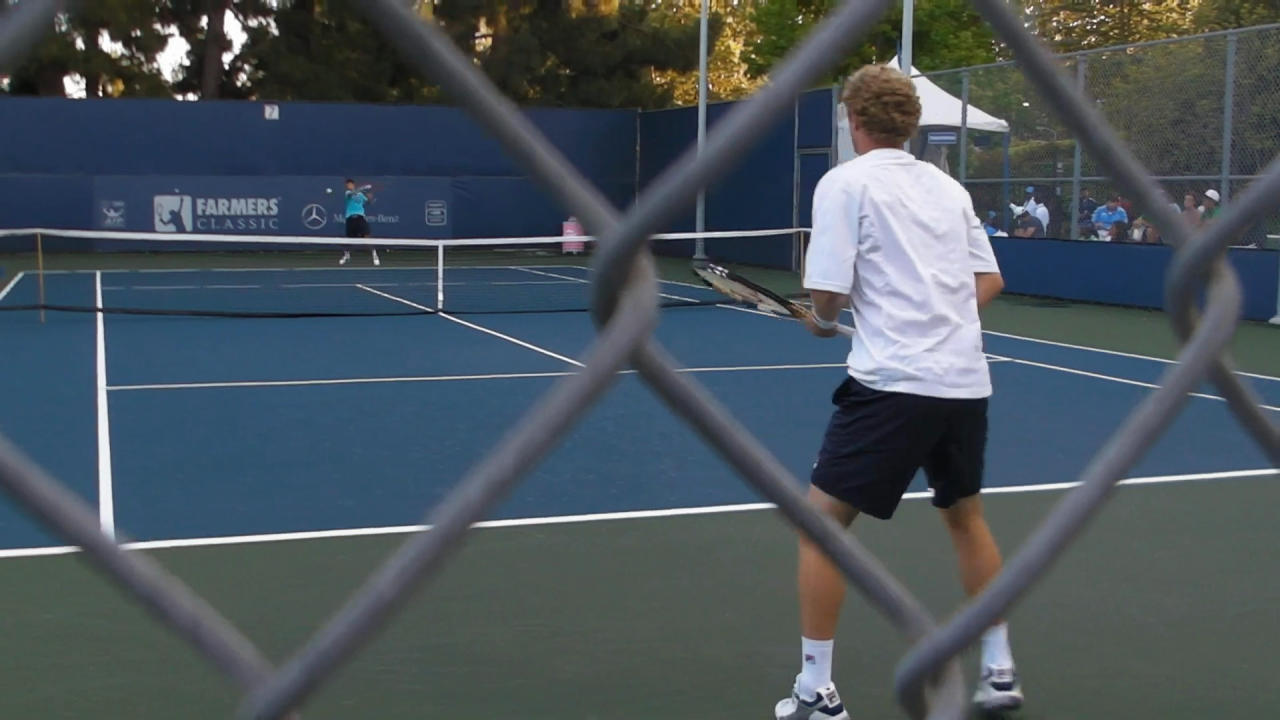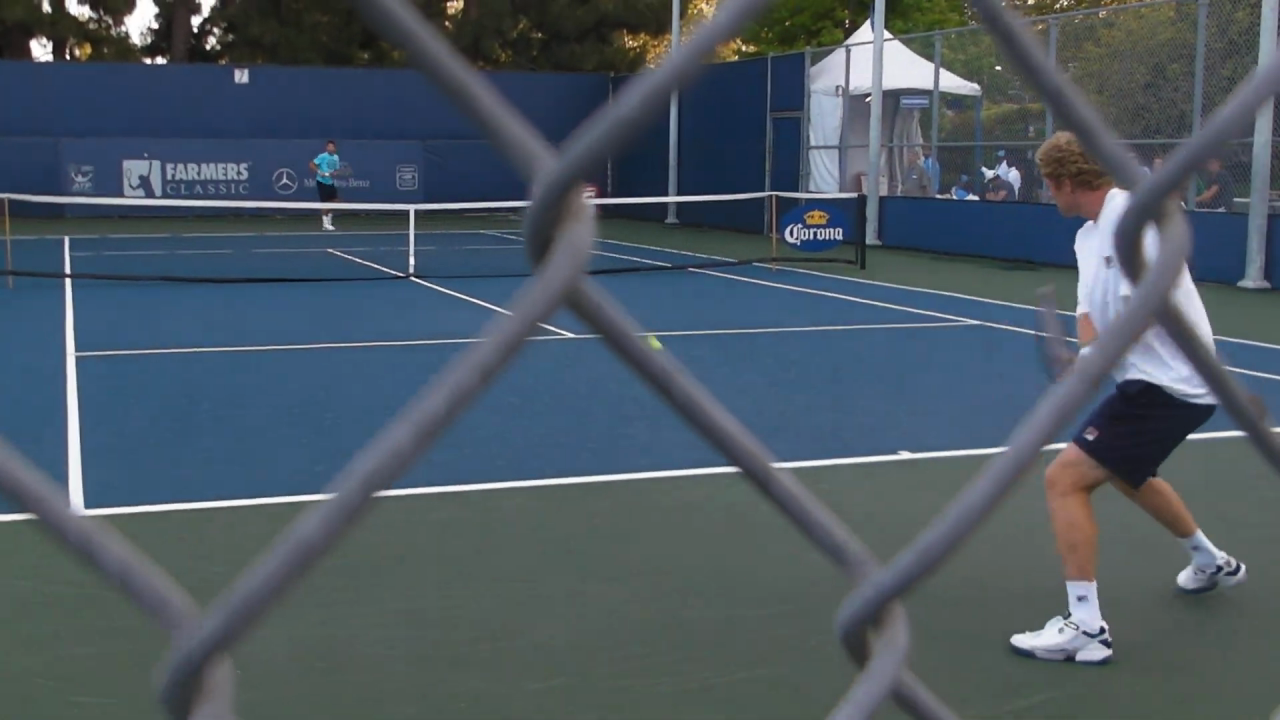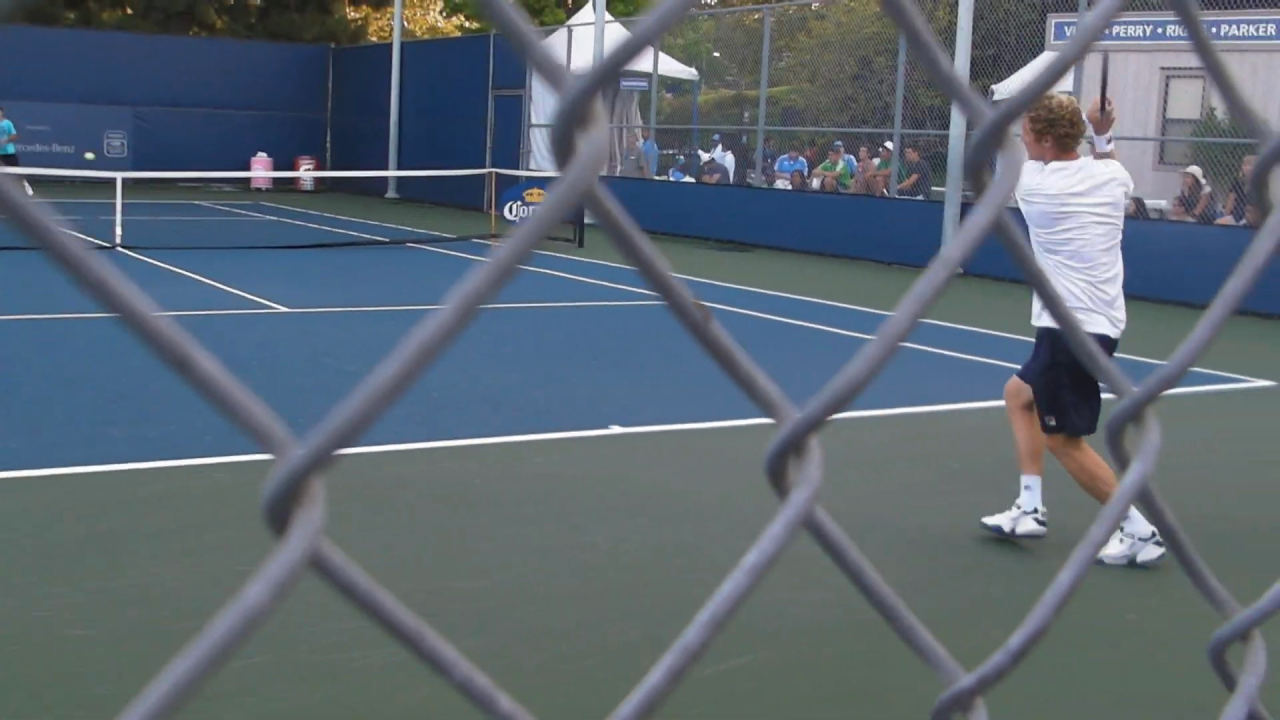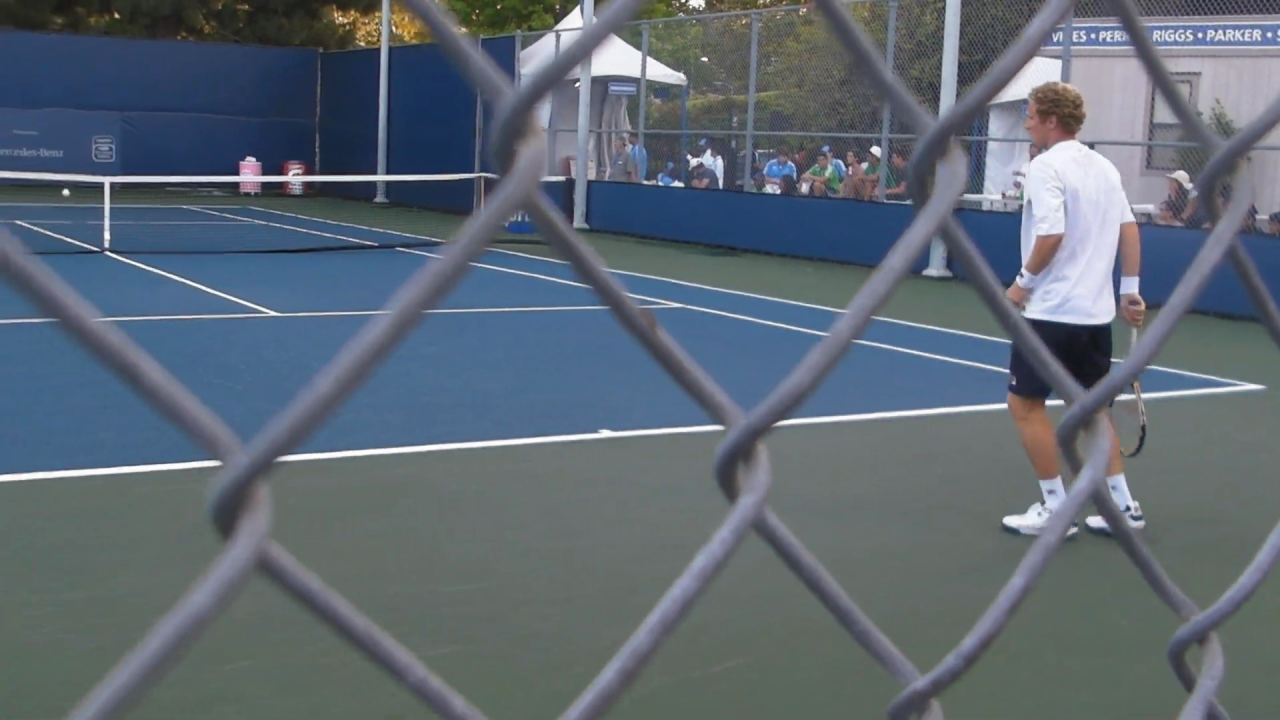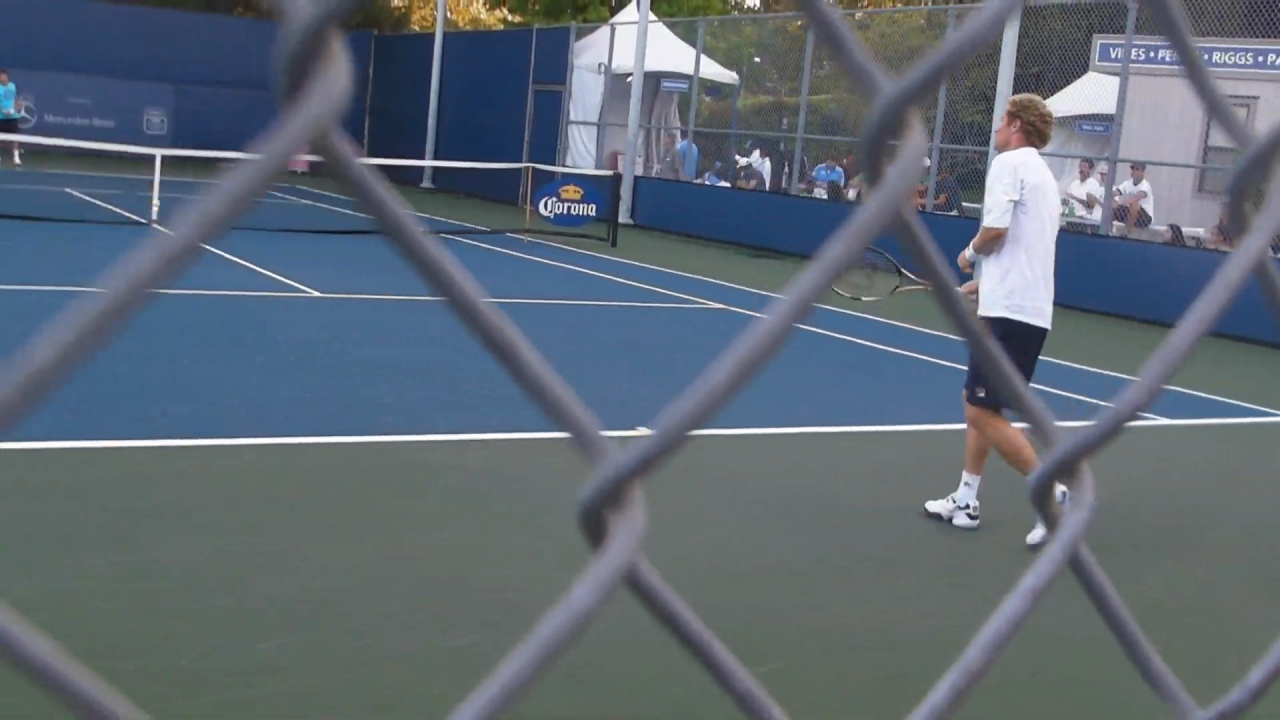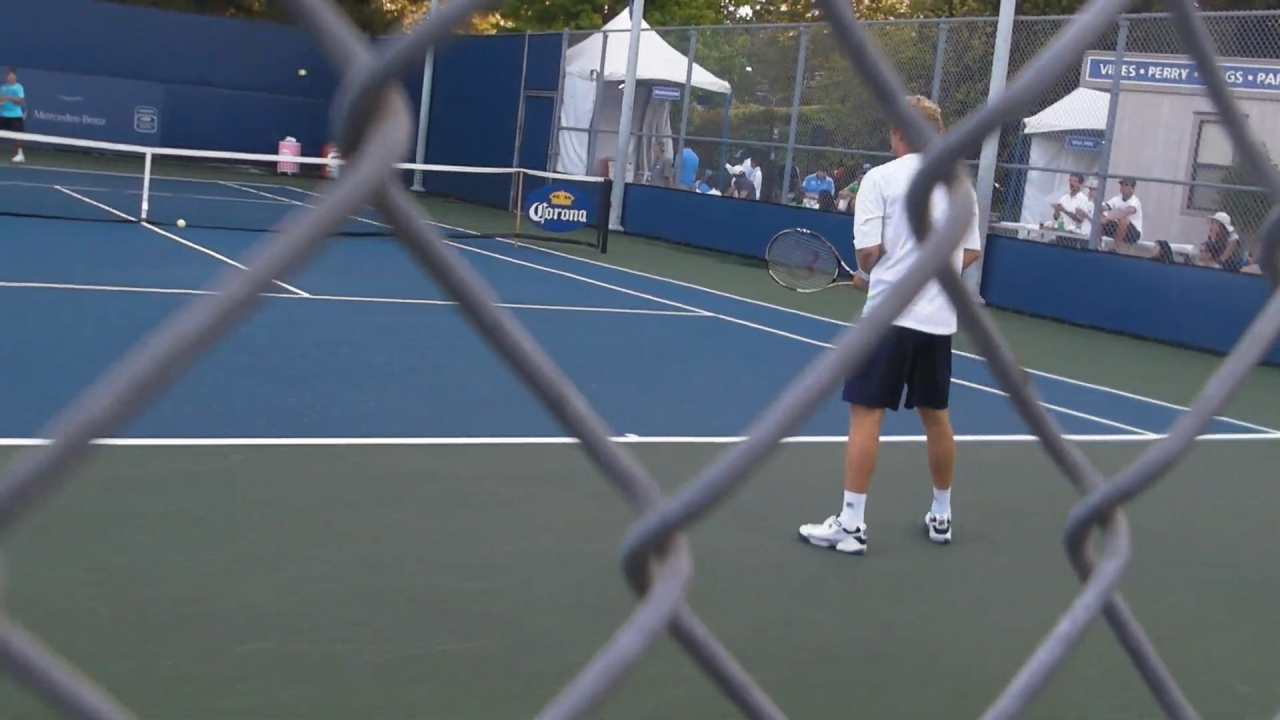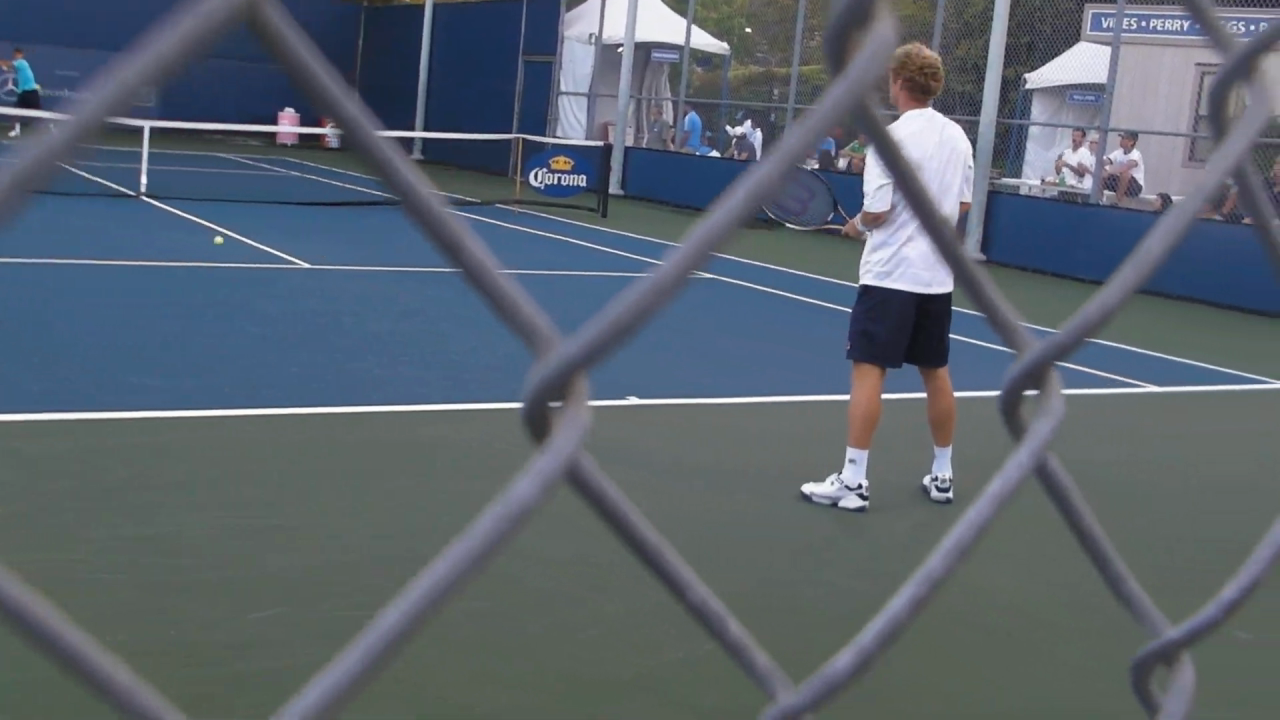
dt=0.7s
person 1, frame 1
left shoulder: (843, 182)
right shoulder: (949, 187)
left elbow: (827, 293)
right elbow: (990, 282)
left wrist: (819, 320)
left hip: (891, 383)
right hip: (965, 383)
left knee: (821, 523)
right knee: (964, 517)
person 1, frame 2
left shoulder: (1130, 212)
right shoulder: (1090, 235)
right elbow: (1091, 312)
right wrist: (1084, 359)
left hip: (1167, 384)
right hip: (1152, 377)
left knee: (1063, 481)
right knee: (1127, 472)
left ankle: (1084, 626)
right ankle: (1215, 561)
person 1, frame 3
left shoulder: (1030, 183)
right shoulder: (1114, 178)
right wrist: (1101, 137)
left hip: (1071, 329)
right hip: (1097, 323)
left knee: (1064, 439)
right knee: (1019, 395)
left ankle: (1140, 532)
right ankle: (1028, 510)
person 1, frame 4
left shoulder: (1046, 166)
right shoulder: (1103, 167)
left elbow: (1050, 236)
right elbow: (1128, 229)
left wrist: (1023, 282)
right wrist: (1130, 288)
left hip: (1053, 309)
right hip: (1097, 309)
left knee: (1025, 405)
left ankle: (1054, 508)
right ankle: (1123, 504)
person 1, frame 5
left shoulder: (1009, 163)
right shoulder: (1040, 172)
left elbow: (994, 231)
left wrist: (970, 254)
right wrist: (981, 282)
left hip: (1009, 310)
right hip: (1027, 308)
left knee: (983, 413)
right knee: (983, 408)
left ankle: (1052, 494)
right ankle: (966, 501)
person 1, frame 6
left shoulder: (880, 178)
left elbow: (868, 250)
right elbow: (970, 253)
left wrist: (866, 276)
left hip: (891, 315)
right hip: (940, 318)
left knee: (865, 415)
right knee: (936, 416)
left ankle: (851, 524)
right ankle: (942, 516)
person 1, frame 7
left shoulder: (892, 137)
right shoulder: (958, 137)
left elbow: (876, 213)
right elbow: (961, 203)
left wrist: (859, 225)
left hip: (891, 275)
right hip: (937, 276)
left knee: (867, 371)
right knee: (936, 373)
left ankle: (853, 481)
right ankle: (942, 475)
